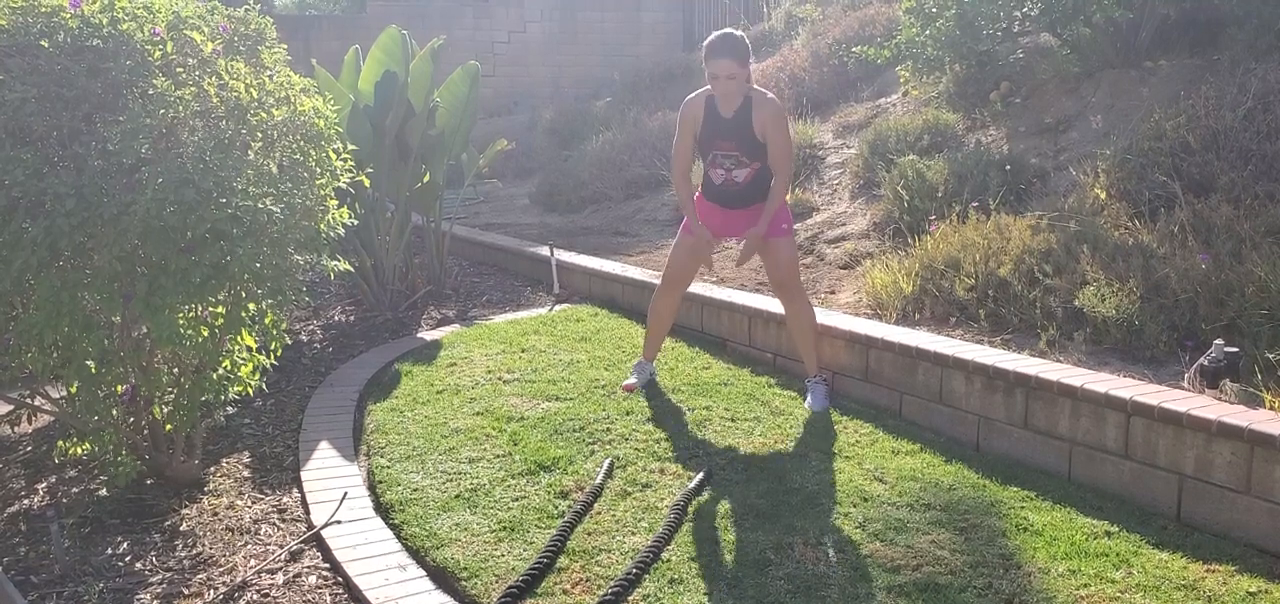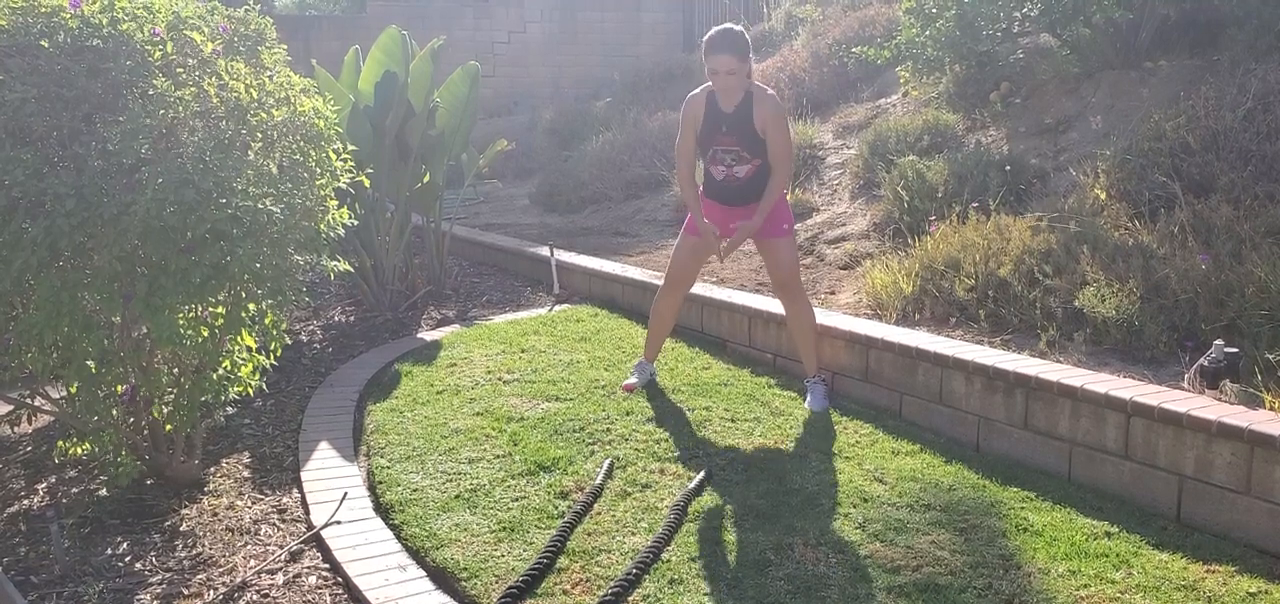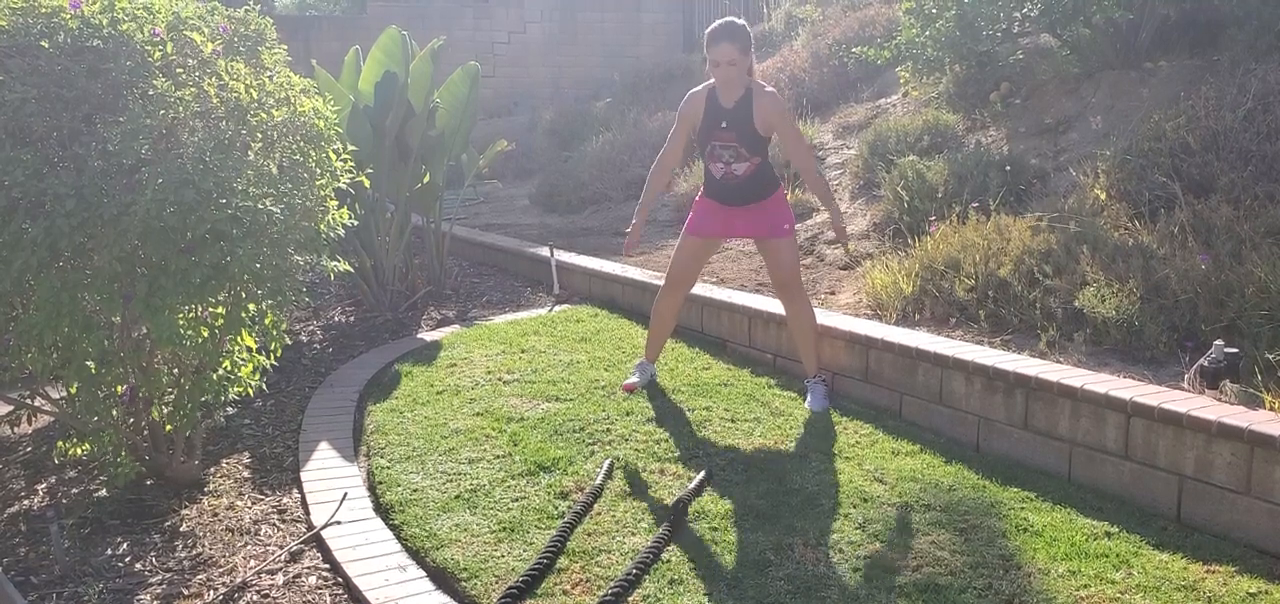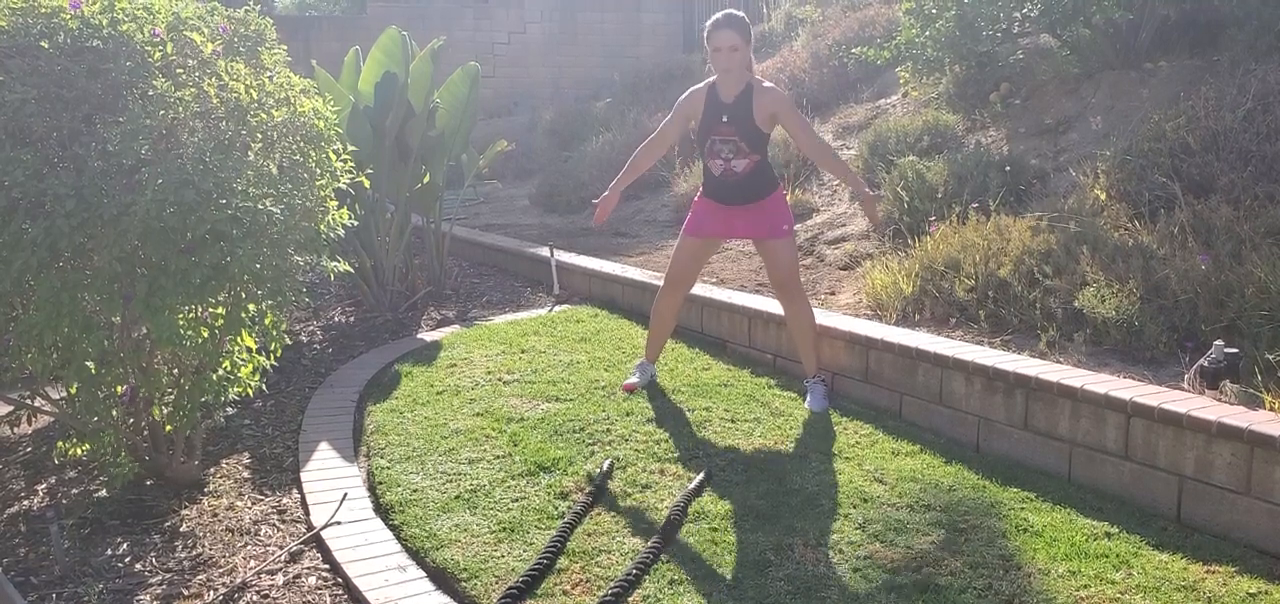
dt=0.2s
person 1, frame 1
left shoulder: (767, 108)
right shoulder: (693, 107)
left elbow: (783, 173)
right elbow: (680, 173)
left wrist: (760, 230)
right wrist: (697, 227)
left hip: (762, 208)
right hip: (711, 207)
left knee: (789, 288)
right knee: (670, 284)
left ankle: (815, 378)
right ankle: (645, 364)
person 1, frame 2
left shoulder: (767, 104)
right shoulder: (695, 104)
left elbow: (782, 170)
right elbow: (684, 171)
left wrist: (754, 223)
right wrist: (702, 223)
left hip: (763, 206)
right hip: (713, 205)
left knee: (790, 288)
right knee: (673, 284)
left ankle: (814, 379)
right ankle: (646, 364)
person 1, frame 3
left shoulder: (767, 102)
right shoulder: (695, 101)
left elbow: (804, 160)
right elbow: (668, 160)
left wrist: (833, 211)
right wrist: (641, 215)
left hip: (765, 205)
right hip: (713, 205)
left knee: (790, 290)
right knee: (673, 284)
left ankle: (815, 379)
right ankle: (647, 365)
person 1, frame 4
left shoulder: (769, 98)
right shoulder: (696, 98)
left elbow: (813, 145)
right elbow: (656, 145)
left wrist: (860, 188)
right wrist: (614, 190)
left hip: (764, 204)
right hip: (712, 205)
left knee: (789, 290)
right knee: (673, 285)
left ankle: (814, 379)
right ankle: (647, 365)
